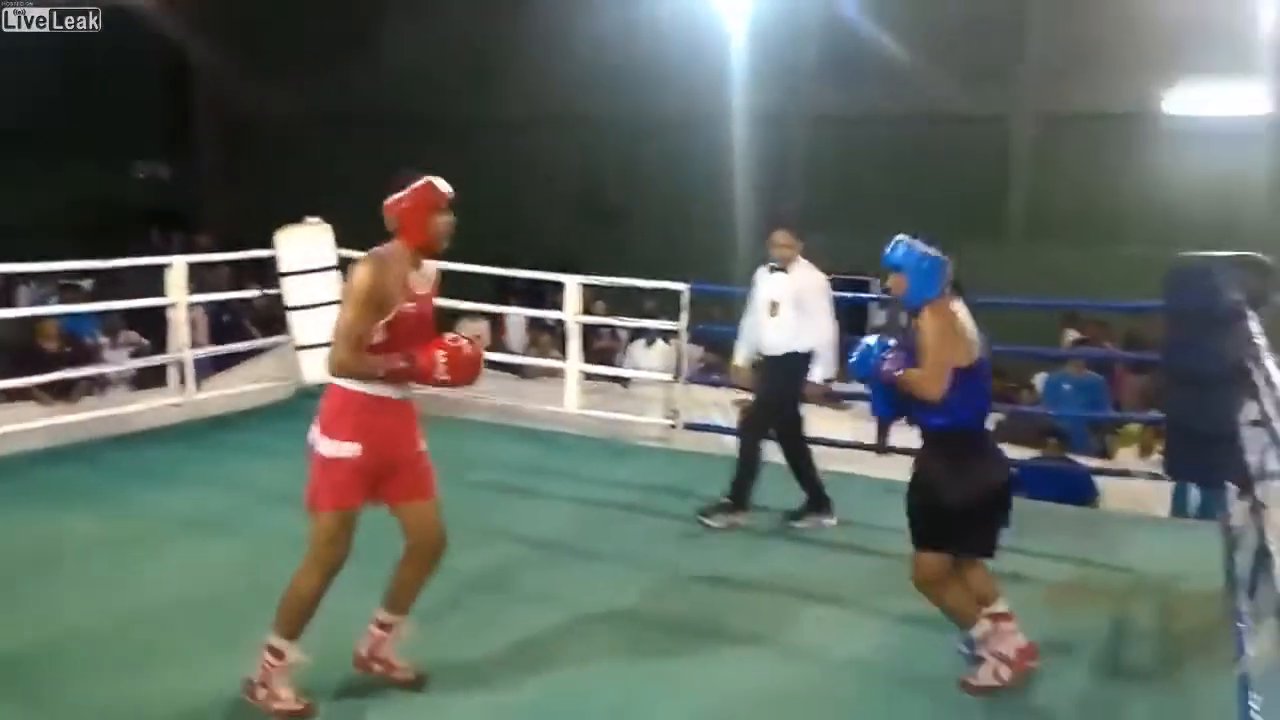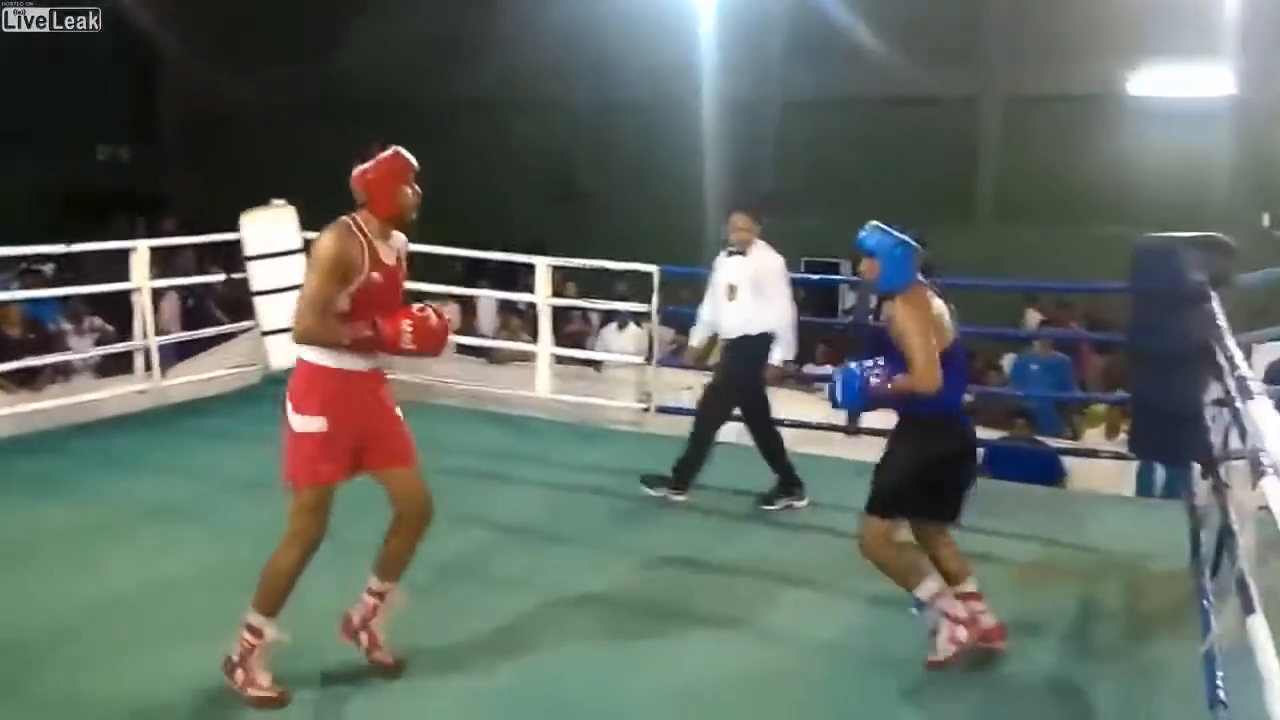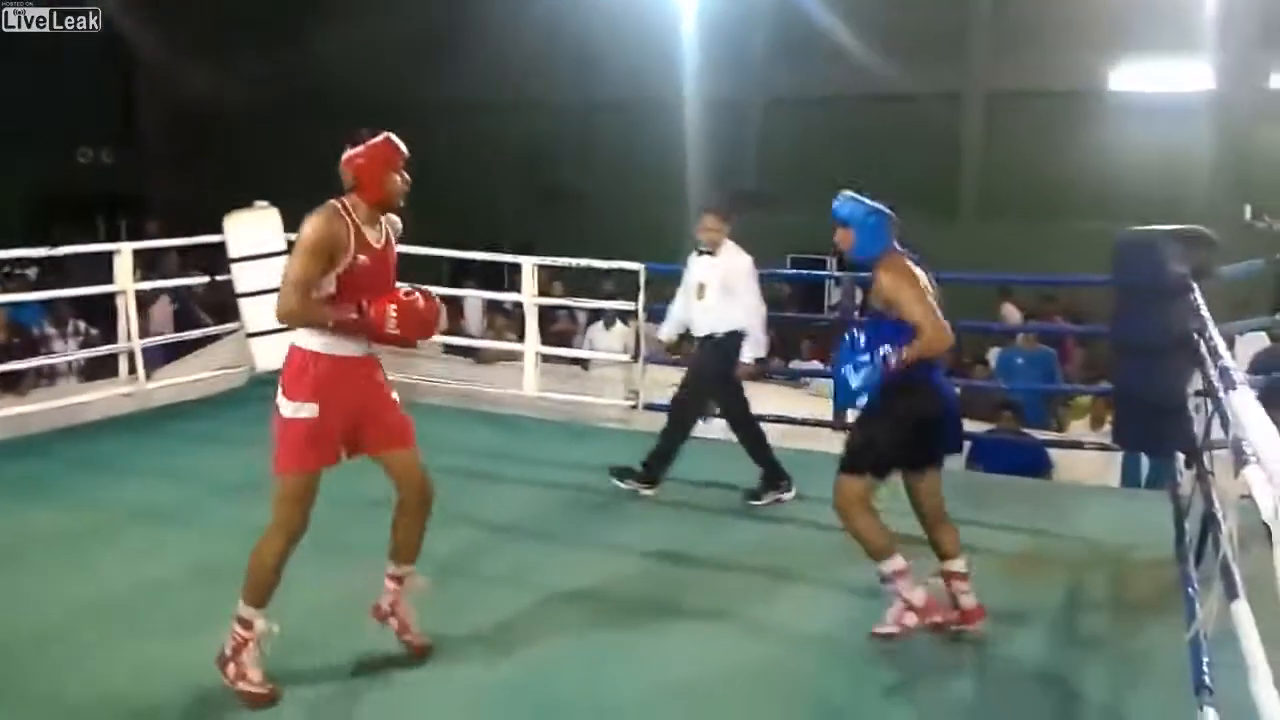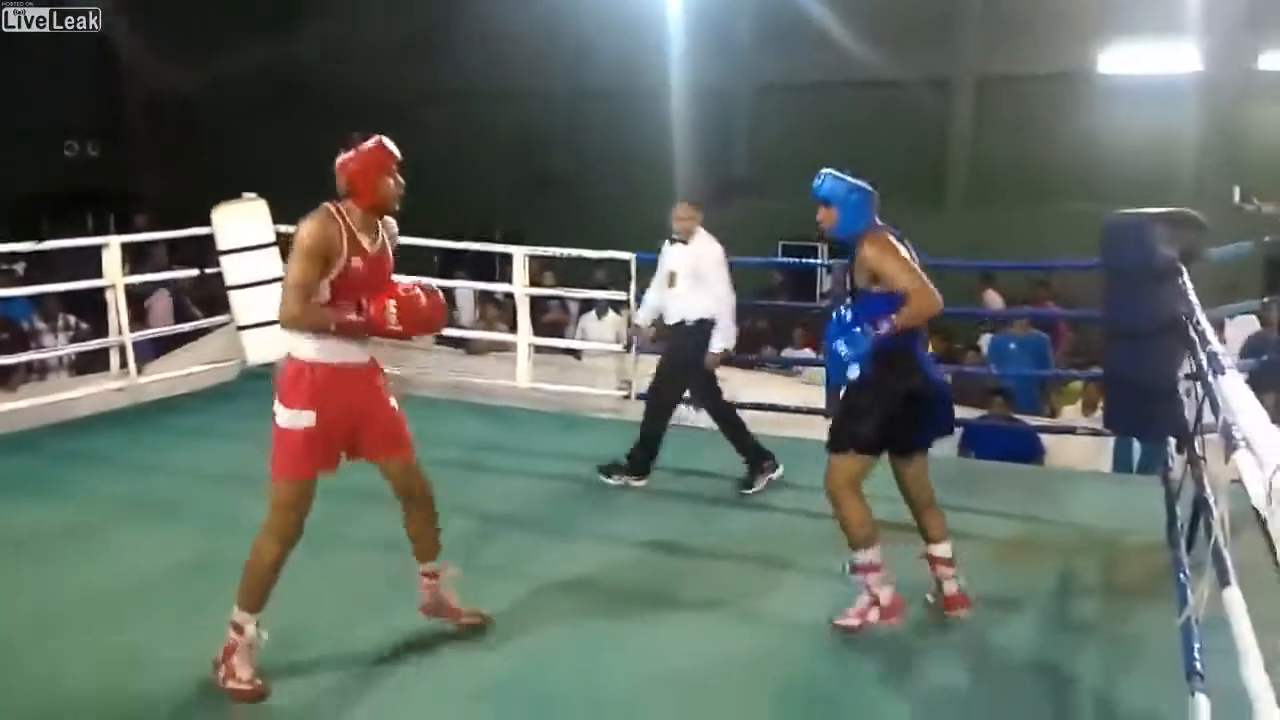
dt=0.1s
person 1, frame 1
left shoulder: (424, 273)
right shoulder: (372, 274)
right elbow: (343, 359)
left wrist: (445, 357)
right wrist: (414, 366)
left hip: (396, 415)
right hip: (350, 417)
left knee: (429, 539)
right knee: (327, 556)
left ankle: (375, 644)
right ankle: (268, 672)
person 1, frame 2
left shoulder: (396, 244)
right shoulder: (339, 243)
right elbow: (306, 328)
left wrist: (415, 329)
right wrist: (379, 336)
left hip: (369, 386)
right hip: (322, 390)
left knee: (417, 508)
right knee: (305, 532)
left ankle: (365, 617)
right ankle: (247, 652)
person 1, frame 3
left shoulder: (388, 227)
right shoulder: (324, 226)
right elbow: (293, 309)
left wrist: (408, 315)
right wrist: (368, 317)
left hip: (362, 368)
right hip: (314, 373)
left knee: (418, 488)
right knee: (290, 519)
left ankle: (395, 601)
right ankle: (240, 646)
person 1, frame 4
left shoulder: (384, 230)
right shoulder: (321, 230)
right elbow: (293, 315)
left wrist: (413, 311)
right wrist: (366, 318)
left hip: (362, 375)
right hip: (313, 381)
left knee: (416, 490)
right knee: (285, 523)
left ankle: (435, 592)
right ankle: (236, 647)
person 2, frame 1
left shoulder: (935, 316)
right shoulder: (946, 313)
left elbow: (933, 385)
left wrist: (886, 367)
right wrist: (899, 362)
left hip: (956, 459)
right hip: (960, 455)
left knee: (931, 572)
right knee: (957, 560)
left ankle: (996, 651)
right ankle: (1013, 642)
person 2, frame 2
left shoulder: (908, 306)
right shoulder: (919, 299)
left elbow: (928, 381)
left wrist: (873, 385)
right wrist: (877, 376)
left hip: (930, 436)
right hip: (933, 432)
left knee: (875, 540)
right knee: (929, 535)
left ankle: (953, 617)
right ankle: (982, 622)
person 2, frame 3
left shoulder: (891, 273)
right shoulder: (892, 267)
left elbow: (940, 336)
left wrist: (887, 364)
right wrist: (864, 340)
left hip: (905, 399)
right hip: (919, 397)
left knee: (849, 499)
right knee: (929, 503)
left ankle: (913, 599)
right ankle: (965, 602)
person 2, frame 4
left shoulder: (874, 247)
right shoulder: (873, 243)
left elbow: (929, 302)
left wrist: (877, 332)
right wrist: (851, 318)
left hip: (891, 375)
right hip: (903, 375)
left knee: (841, 482)
right knee: (916, 487)
left ankle: (879, 595)
right ankle: (950, 589)
person 3, frame 1
left shoulder: (811, 279)
right shoulder: (763, 275)
left elbow: (824, 329)
right elbow: (752, 320)
left wrist: (819, 376)
right wrist: (742, 360)
left hip: (794, 363)
right hip: (770, 362)
left knee: (752, 427)
right knee: (788, 434)
left ankle: (735, 505)
right ankle: (818, 504)
person 3, frame 2
left shoulder: (768, 262)
right shoulder: (724, 259)
left elbow: (782, 311)
right elbow: (712, 303)
left wrist: (778, 358)
right wrist: (697, 340)
left hip: (753, 346)
right hip: (734, 344)
left knee: (710, 409)
right knee: (757, 419)
left ankle: (679, 480)
right ankle: (790, 486)
person 3, frame 3
left shoulder: (737, 262)
right shoulder: (697, 258)
left elbow: (752, 309)
right elbow: (682, 300)
left wrist: (748, 356)
right wrist: (666, 334)
left hip: (723, 344)
right hip: (709, 343)
left knee: (683, 407)
right knee: (736, 414)
left ankle: (649, 474)
right ankle: (775, 480)
person 3, frame 4
left shoulder: (708, 250)
right shoulder: (671, 247)
left elbow: (722, 298)
right elbow: (659, 286)
left wrist: (718, 346)
right wrist: (643, 318)
left hip: (696, 332)
right hip: (680, 330)
left knee: (660, 397)
right knee: (711, 401)
left ankle: (637, 467)
right ankle: (761, 462)
